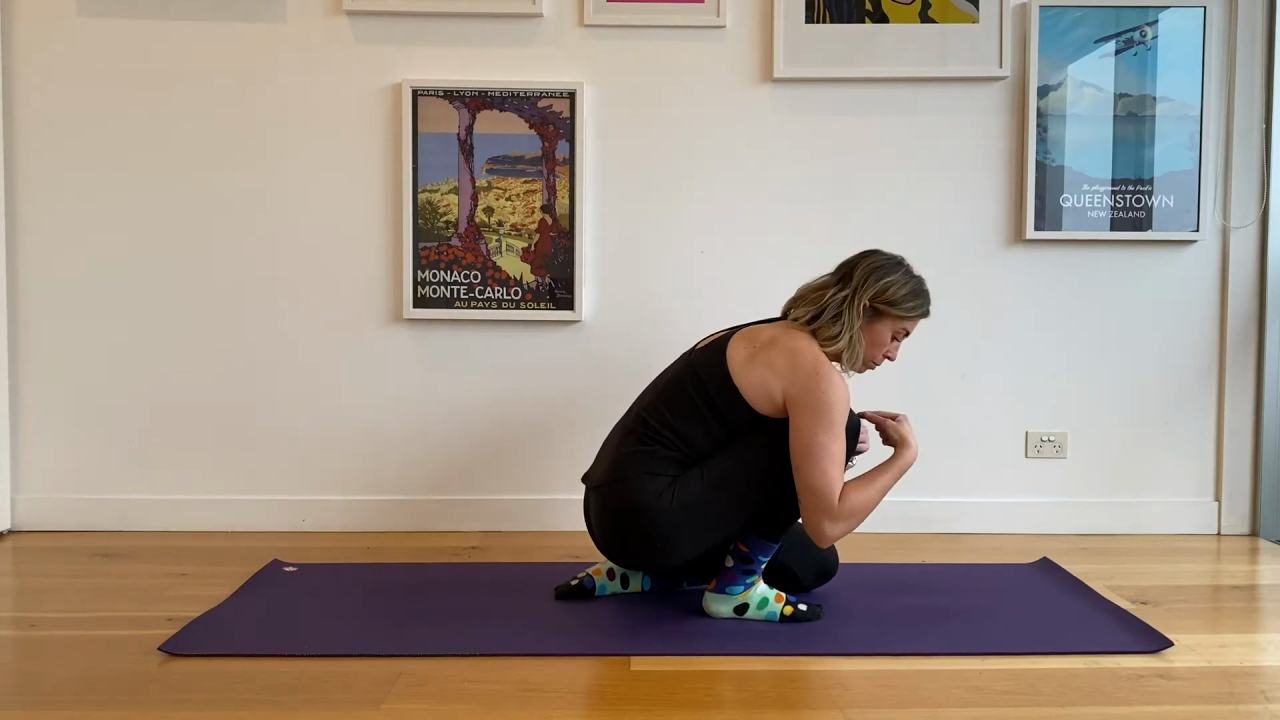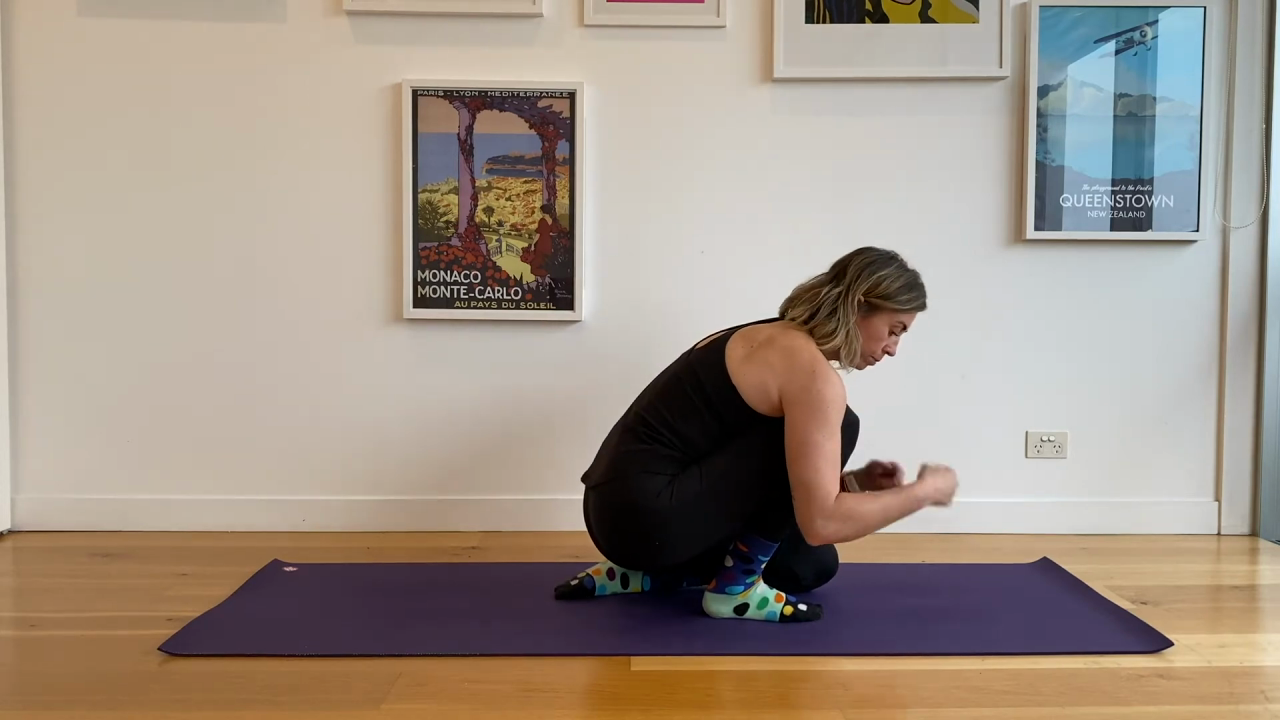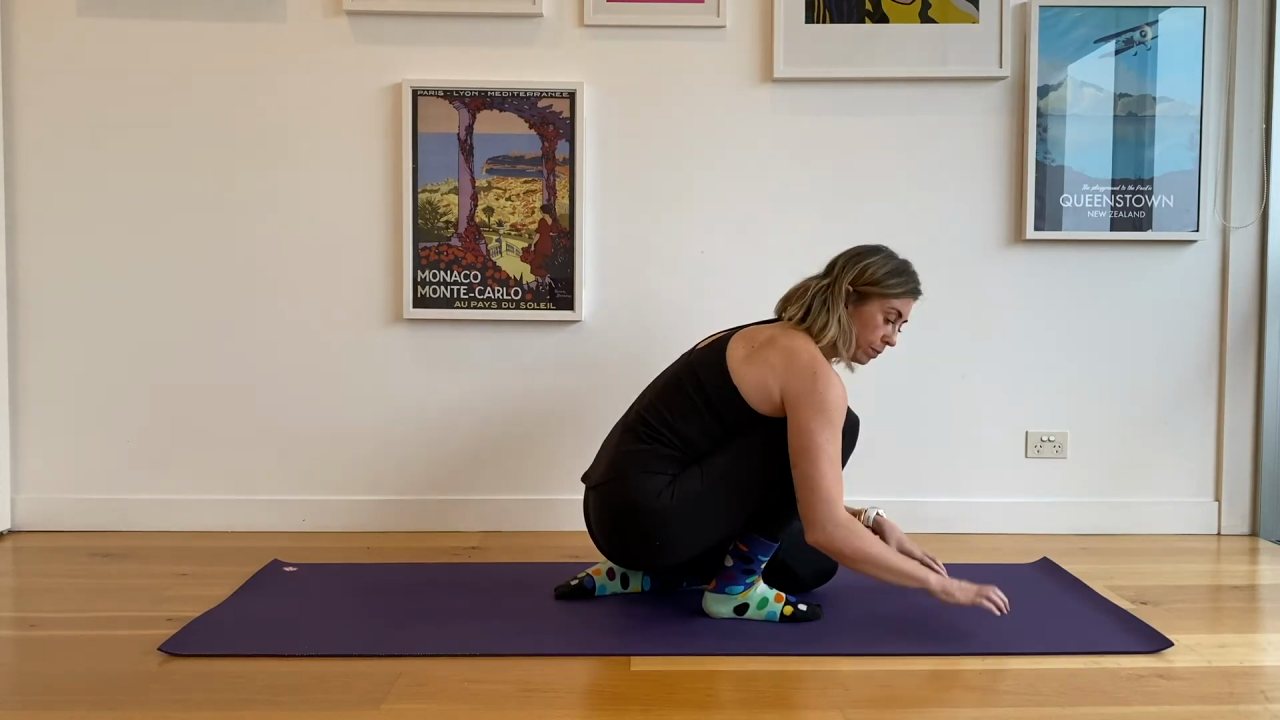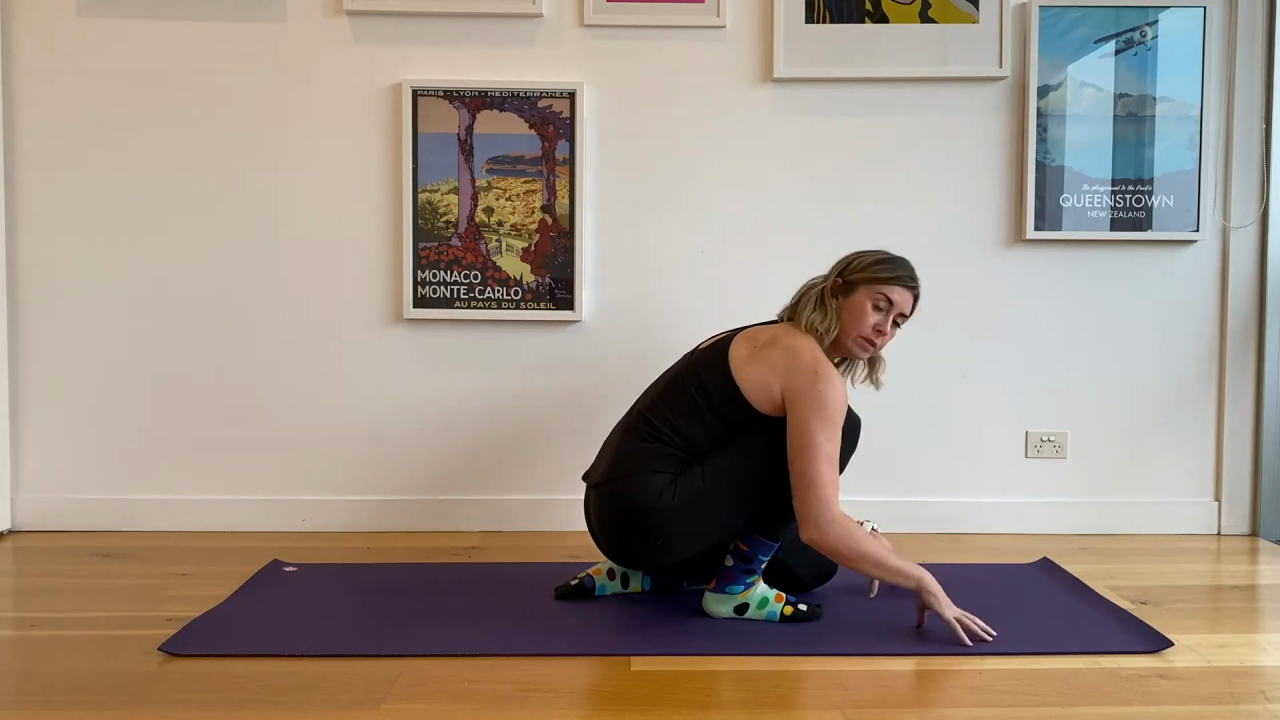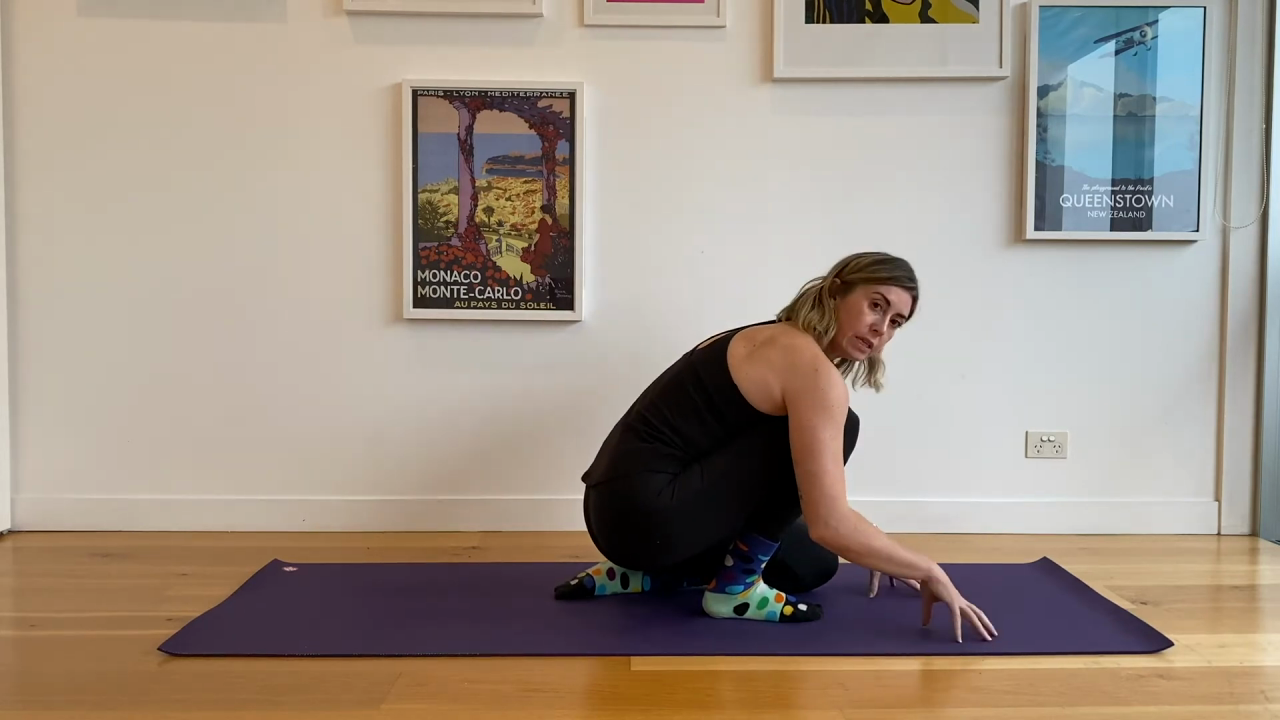
dt=0.2s
person 1, frame 1
left shoulder: (773, 339)
right shoulder: (816, 374)
right elbow: (826, 522)
left wrist: (833, 456)
right wrist: (905, 453)
left hip: (625, 505)
right hip: (647, 515)
left knee: (813, 566)
right knee: (843, 428)
left ankle: (637, 575)
right ankle: (736, 586)
person 1, frame 2
left shoulder: (774, 341)
right shoulder: (814, 373)
right elbow: (821, 523)
left wrist: (854, 484)
right wrist: (925, 491)
left hip: (626, 504)
right hip: (644, 514)
left knee: (811, 566)
right knee: (836, 428)
left ankle: (639, 577)
right ankle: (734, 587)
person 1, frame 3
left shoulder: (773, 342)
right shoulder: (811, 372)
left elbow: (797, 492)
right elbow: (824, 527)
left wrist: (872, 523)
right wrist: (936, 582)
left hip: (627, 505)
right hip: (649, 512)
left knee: (811, 564)
left ankle: (636, 575)
right ankle: (735, 586)
person 1, frame 4
left shoulder: (778, 343)
right shoulder: (813, 369)
left elbow: (803, 502)
right elbow: (819, 525)
left wrist: (875, 545)
right wrist: (922, 582)
left hip: (626, 504)
right hip: (646, 513)
left knee: (811, 566)
right knee: (836, 432)
left ankle: (637, 576)
right ankle: (736, 587)
person 1, frame 5
left shoulder: (777, 343)
right shoulder: (812, 369)
left elbow: (809, 500)
right elbow: (828, 522)
left wrist: (878, 550)
right wrist: (929, 572)
left hip: (627, 503)
right hip: (646, 512)
left knee: (812, 565)
right knee: (836, 430)
left ankle: (638, 576)
right ankle: (736, 587)
